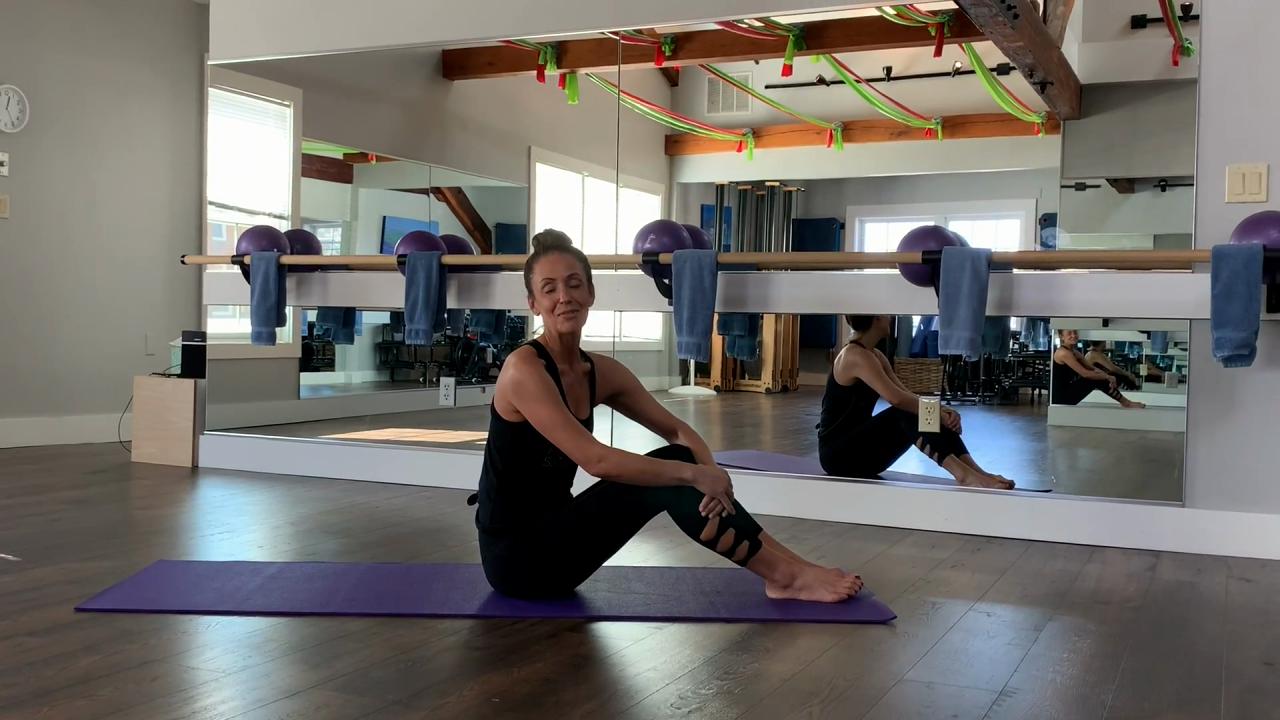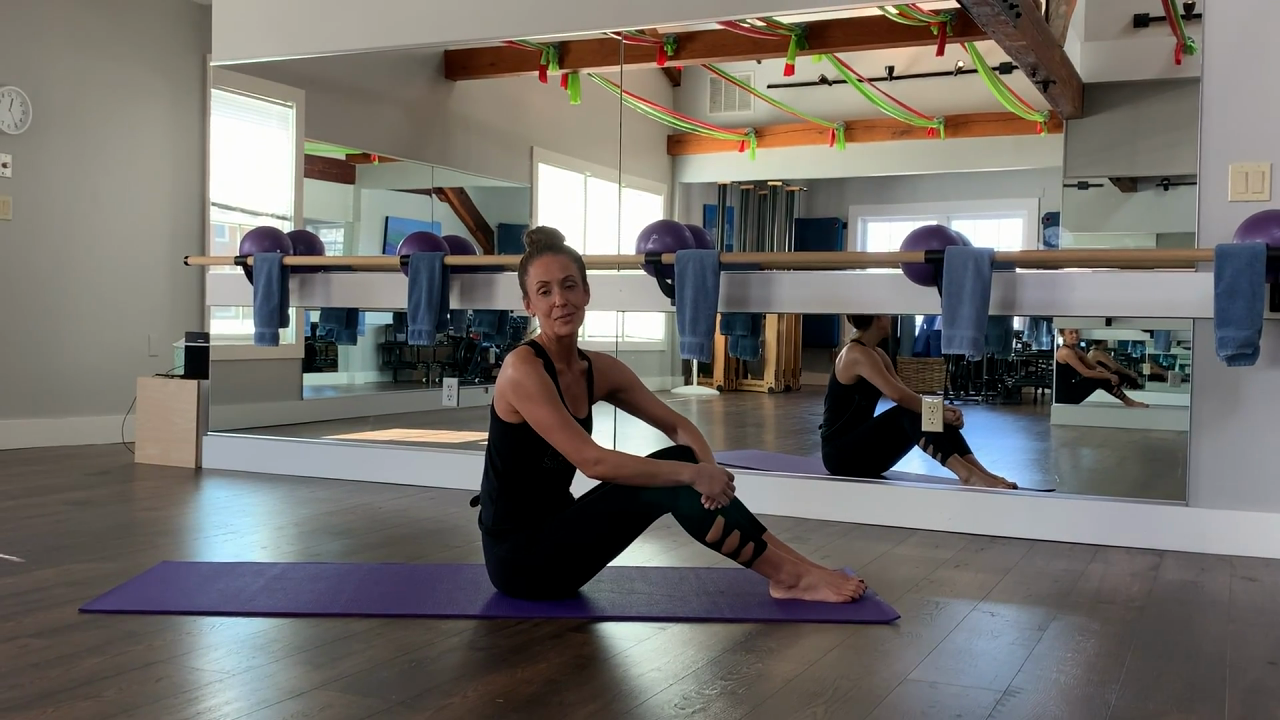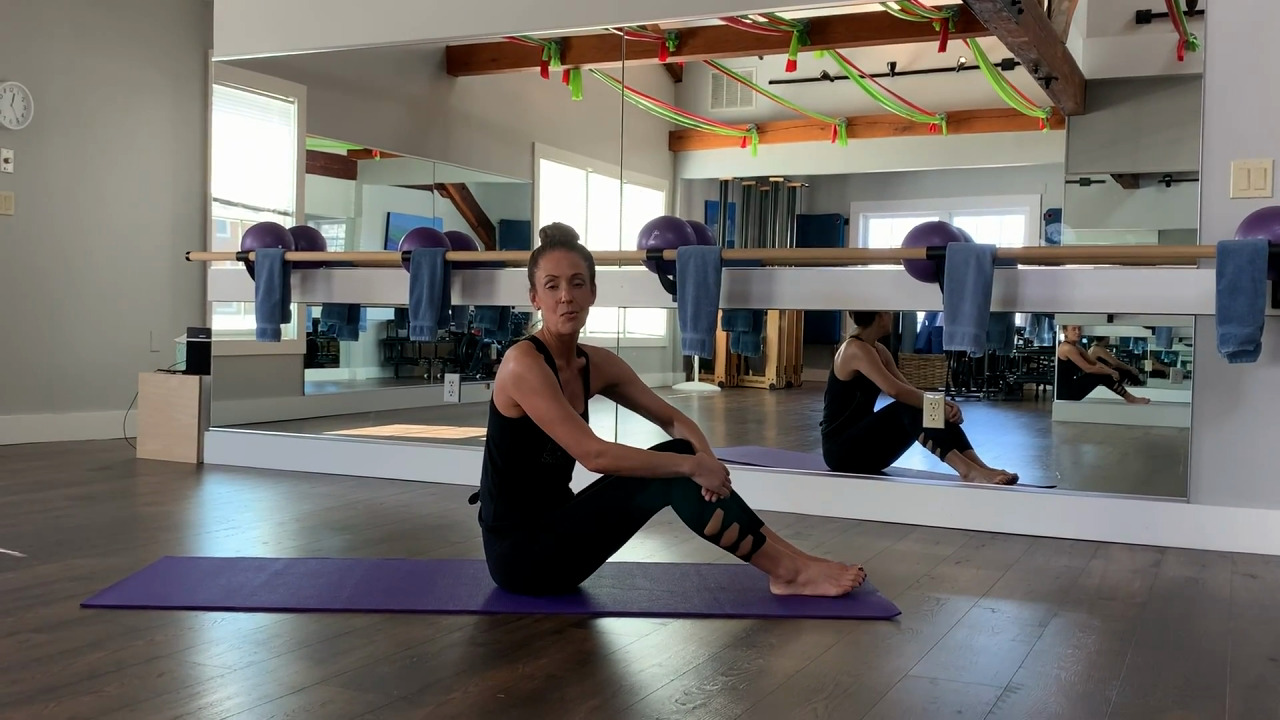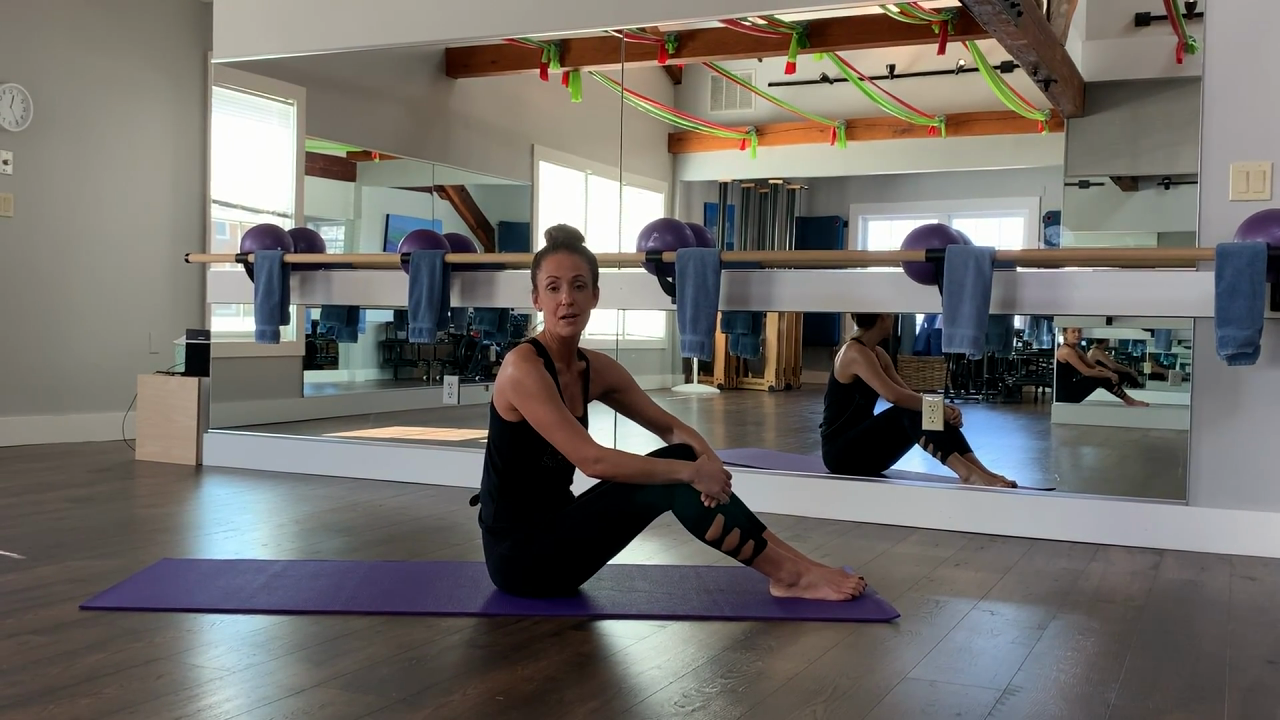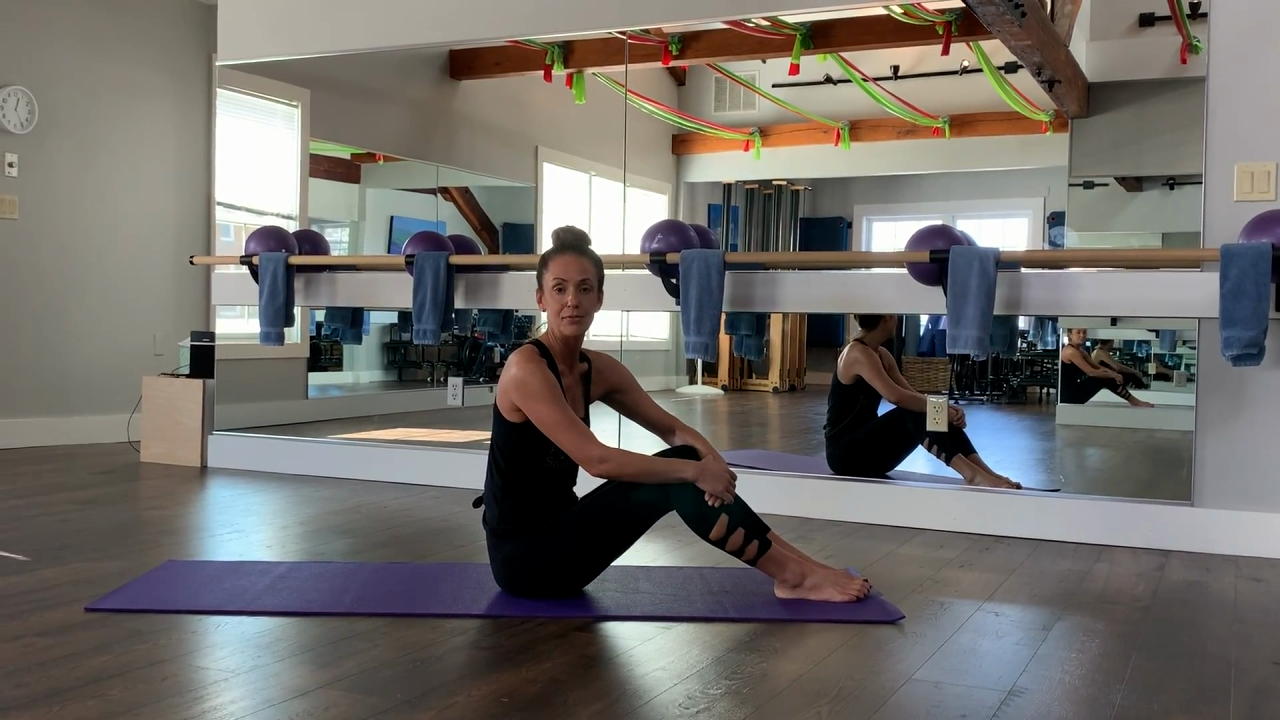
dt=1s
person 1, frame 1
left shoulder: (602, 372)
right shoulder: (525, 368)
left elbow: (676, 431)
right elbow: (597, 460)
left wrist: (706, 472)
right wrist: (694, 474)
left hip: (551, 532)
right hip: (516, 554)
left knee: (673, 467)
right knee: (670, 478)
left ankle: (787, 567)
right ankle: (786, 574)
person 1, frame 2
left shoulder: (598, 369)
right shoulder: (523, 369)
left elbow: (676, 425)
right elbow: (593, 461)
left wrist: (706, 467)
right wrist: (691, 473)
left hip: (552, 532)
right hip: (519, 555)
left knee: (679, 465)
right knee: (675, 479)
left ankle: (792, 567)
right ankle: (790, 575)
person 1, frame 3
left shoulder: (597, 363)
right shoulder: (524, 363)
left elbow: (671, 419)
right elbow: (594, 454)
left wrist: (703, 457)
right wrist: (690, 464)
left hip: (552, 527)
right hip: (519, 551)
left knee: (676, 461)
right knee: (674, 472)
left ankle: (789, 563)
right ankle: (789, 569)
person 1, frame 4
left shoulder: (596, 368)
right shoulder: (524, 367)
left elbow: (670, 428)
right elbow: (593, 460)
left wrist: (707, 459)
right wrist: (690, 471)
left hip: (553, 529)
right hip: (518, 552)
left knee: (681, 461)
right knee: (675, 478)
left ankle: (792, 565)
right ankle: (790, 574)
person 1, frame 5
left shoulder: (599, 369)
right shoulder: (527, 368)
left elbow: (672, 430)
right elbow: (597, 459)
left wrist: (711, 459)
right wrist: (694, 470)
left hip: (557, 530)
right hip: (523, 554)
left knee: (684, 464)
right knee: (679, 479)
left ankle: (795, 567)
right ankle: (795, 575)
person 2, frame 1
left shoulder: (875, 355)
right shoulder: (856, 356)
left elbow: (907, 395)
right elbow: (896, 398)
left wrist: (940, 410)
left hip: (861, 449)
right hip: (837, 453)
left knee: (921, 415)
right knee: (907, 414)
left ankle: (976, 473)
right ankle: (964, 475)
person 2, frame 2
left shoulder: (877, 354)
right shoulder: (857, 354)
left elbow: (908, 395)
right elbow: (898, 395)
left wrist: (941, 410)
right wrist: (939, 412)
left hip: (863, 449)
right hip: (840, 452)
left knee: (923, 414)
right knee: (910, 415)
left ankle: (981, 473)
right ankle: (968, 475)
person 2, frame 3
left shoulder: (879, 351)
right shoulder: (856, 349)
left elbow: (909, 390)
right elbow: (895, 390)
left wrist: (943, 405)
left hip: (864, 445)
right hip: (840, 449)
left knee: (920, 408)
right knee: (909, 409)
left ankle: (980, 468)
right ankle: (968, 471)
person 2, frame 4
left shoulder: (878, 354)
right shoulder: (855, 352)
left elbow: (908, 394)
right elbow: (894, 396)
left wrist: (943, 409)
left hip: (864, 447)
right hip: (840, 451)
left knee: (925, 414)
right knee: (911, 414)
left ankle: (981, 472)
right ankle: (968, 474)
person 2, frame 5
left shoulder: (882, 355)
right shoulder: (858, 353)
left elbow: (912, 394)
right elbow: (895, 396)
left wrist: (946, 409)
left hip: (868, 448)
right hip: (844, 452)
left knee: (925, 414)
right knee: (915, 415)
left ankle: (986, 473)
right ankle: (972, 474)
